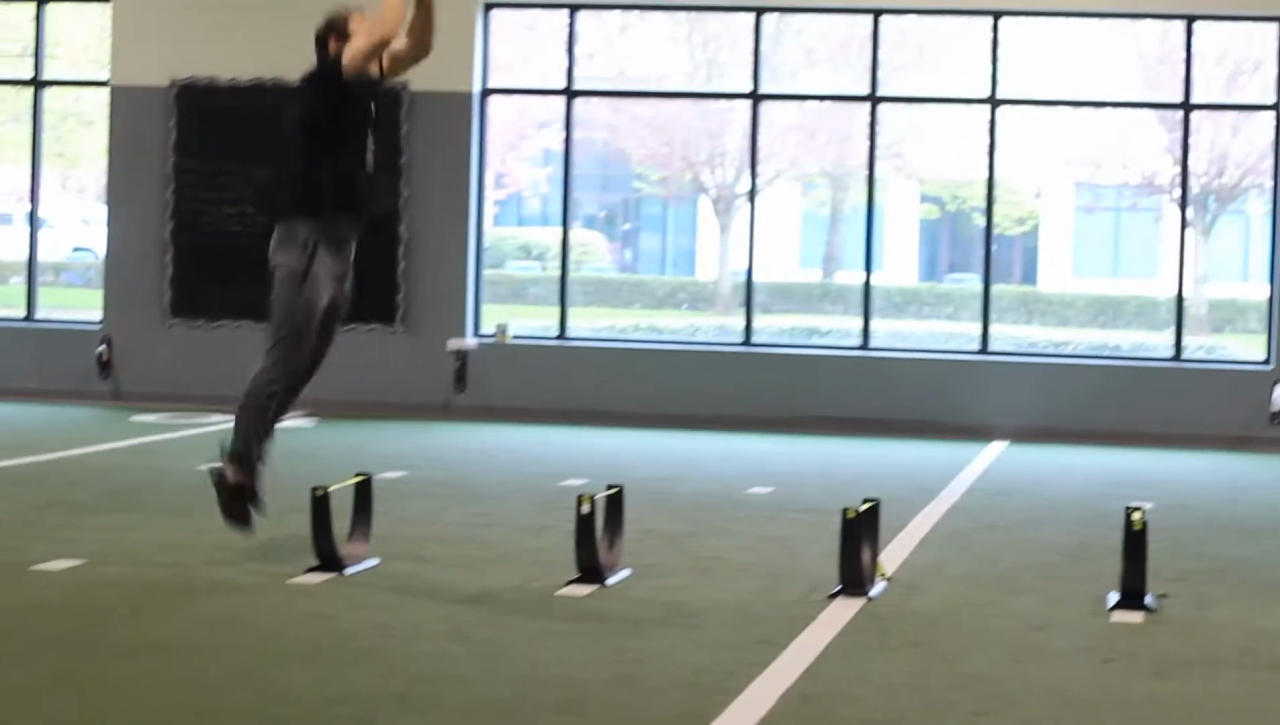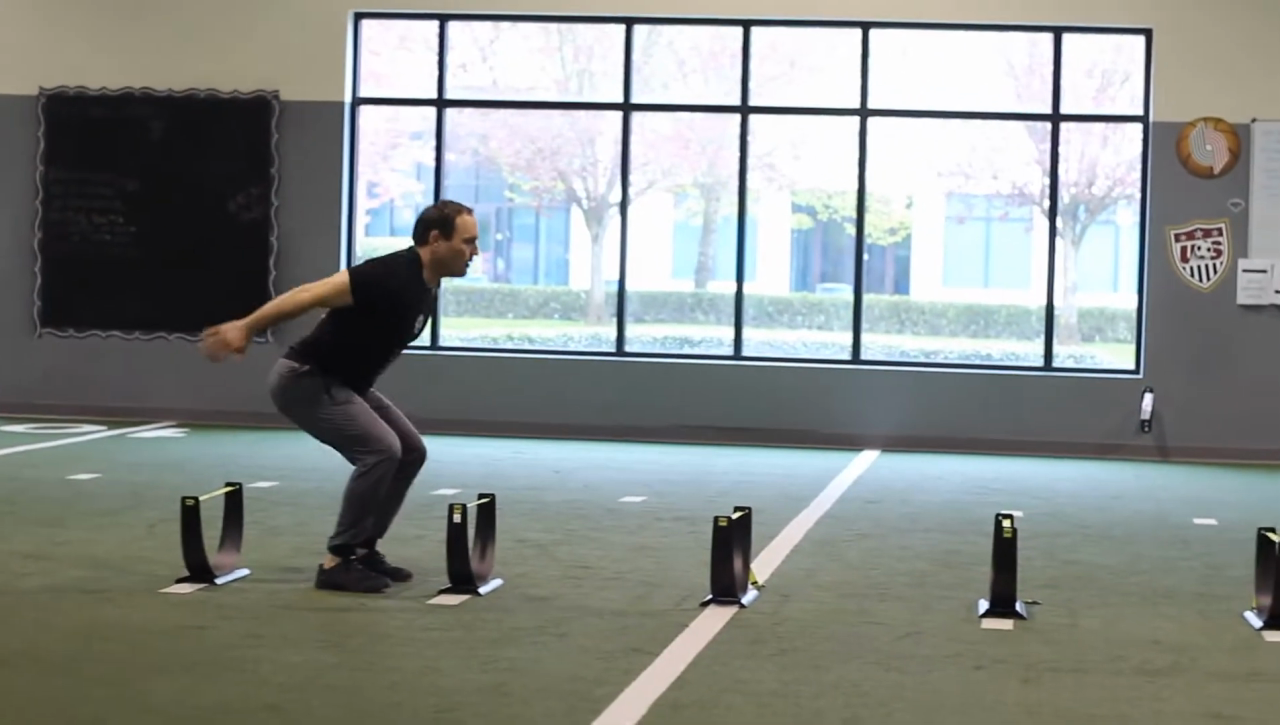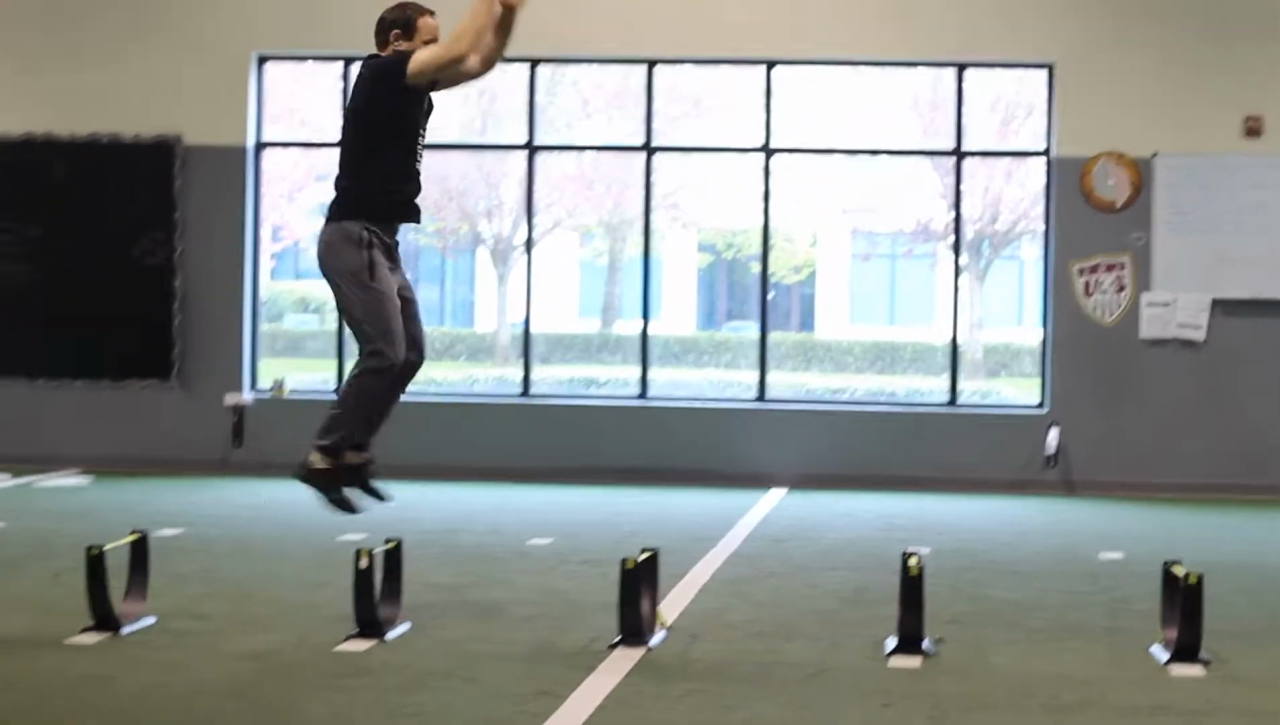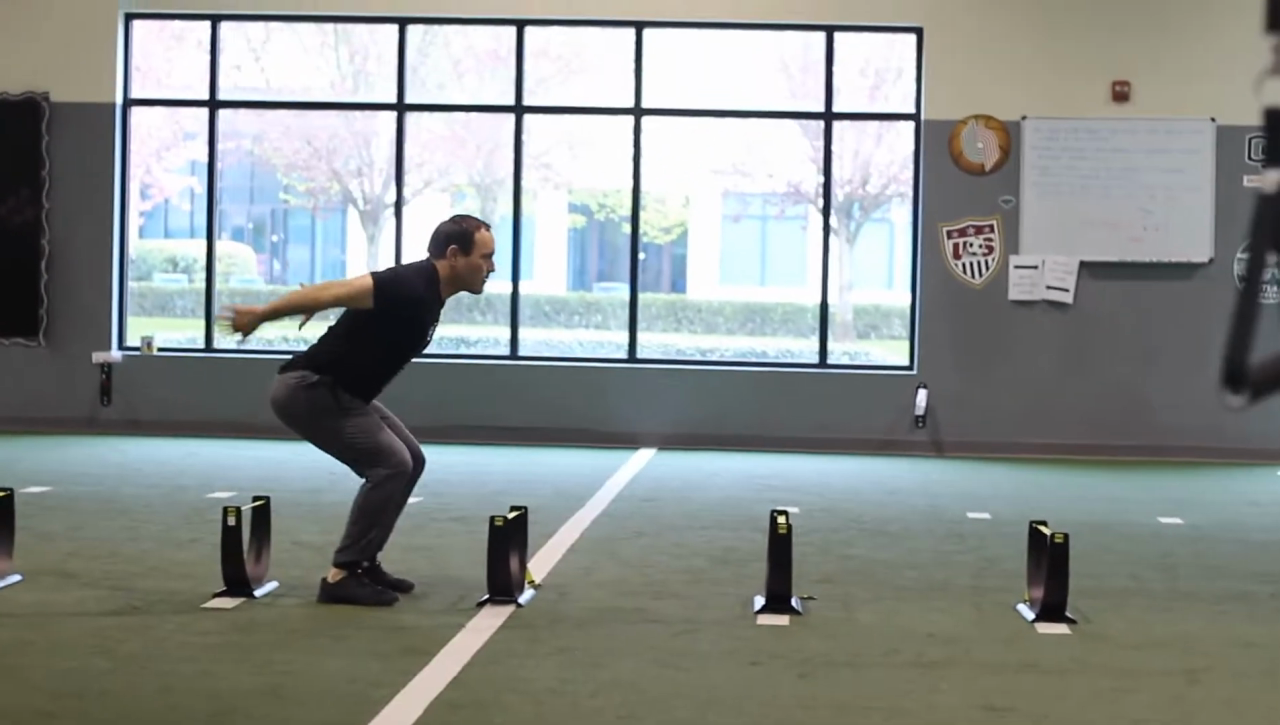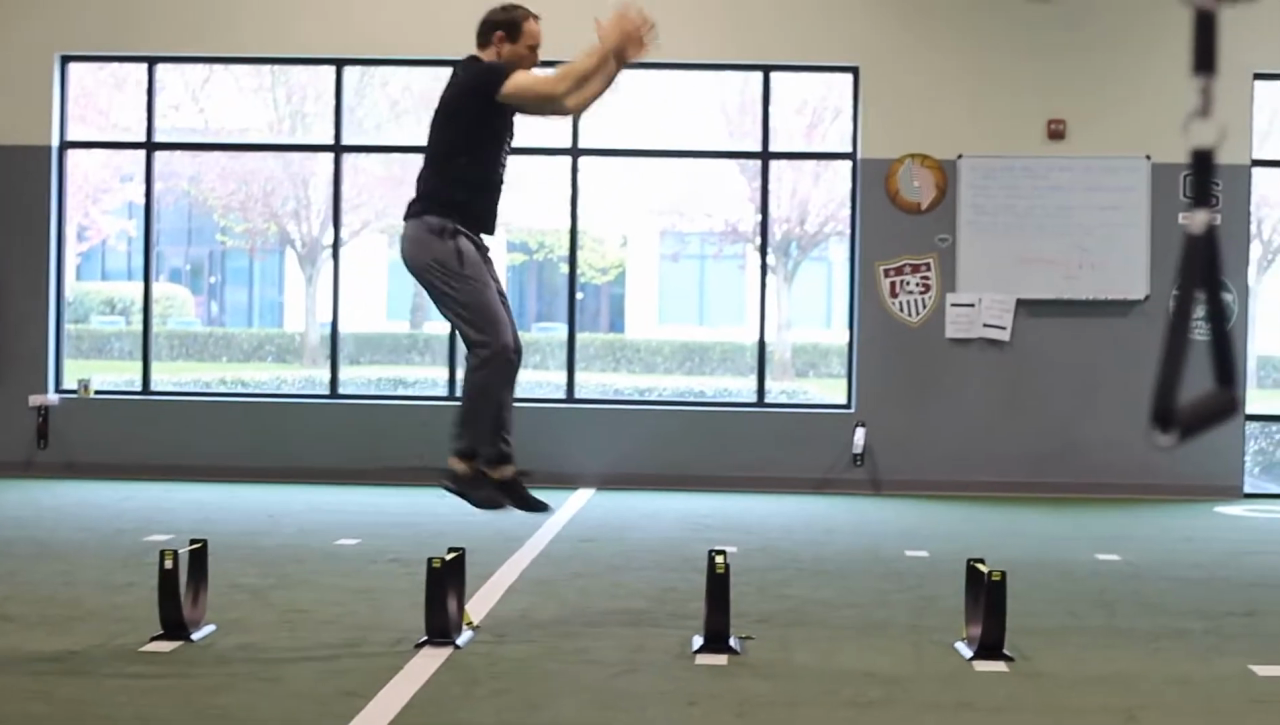
dt=1s
person 1, frame 1
left shoulder: (359, 83)
right shoulder: (324, 82)
left elbow: (415, 49)
left hip: (338, 249)
right hip: (307, 244)
left knee: (302, 364)
right knee: (286, 364)
left ankle: (243, 461)
right ankle: (236, 468)
person 1, frame 2
left shoulder: (427, 287)
right shoulder: (392, 275)
right elbow: (312, 293)
right wrist: (245, 328)
left hip: (344, 380)
right hip: (306, 380)
left knee: (410, 451)
right knee: (381, 451)
left ankle: (363, 549)
right ankle: (339, 559)
person 1, frame 3
left shoulder: (403, 84)
right shoulder: (381, 72)
left elbow: (478, 62)
right elbow: (455, 54)
left hip: (378, 241)
right hip: (354, 239)
left knee: (408, 354)
right knee: (387, 355)
left ankle: (349, 450)
right ankle: (324, 457)
person 1, frame 4
left shoulder: (428, 290)
right shoulder: (411, 289)
left elbow: (338, 293)
right elbow: (331, 293)
right wrist: (260, 316)
left hip: (338, 388)
right hip: (308, 388)
left knee: (410, 461)
right knee: (391, 465)
left ankle: (362, 564)
right ankle: (343, 574)
person 1, frame 5
left shoulder: (492, 89)
right shoulder: (477, 76)
left elbow: (570, 102)
right elbow: (558, 89)
left wrist: (614, 56)
right wrist: (609, 45)
left hip: (459, 238)
right hip: (436, 235)
left knee: (500, 351)
right knee: (496, 346)
left ankle: (496, 465)
right ankle: (470, 465)
